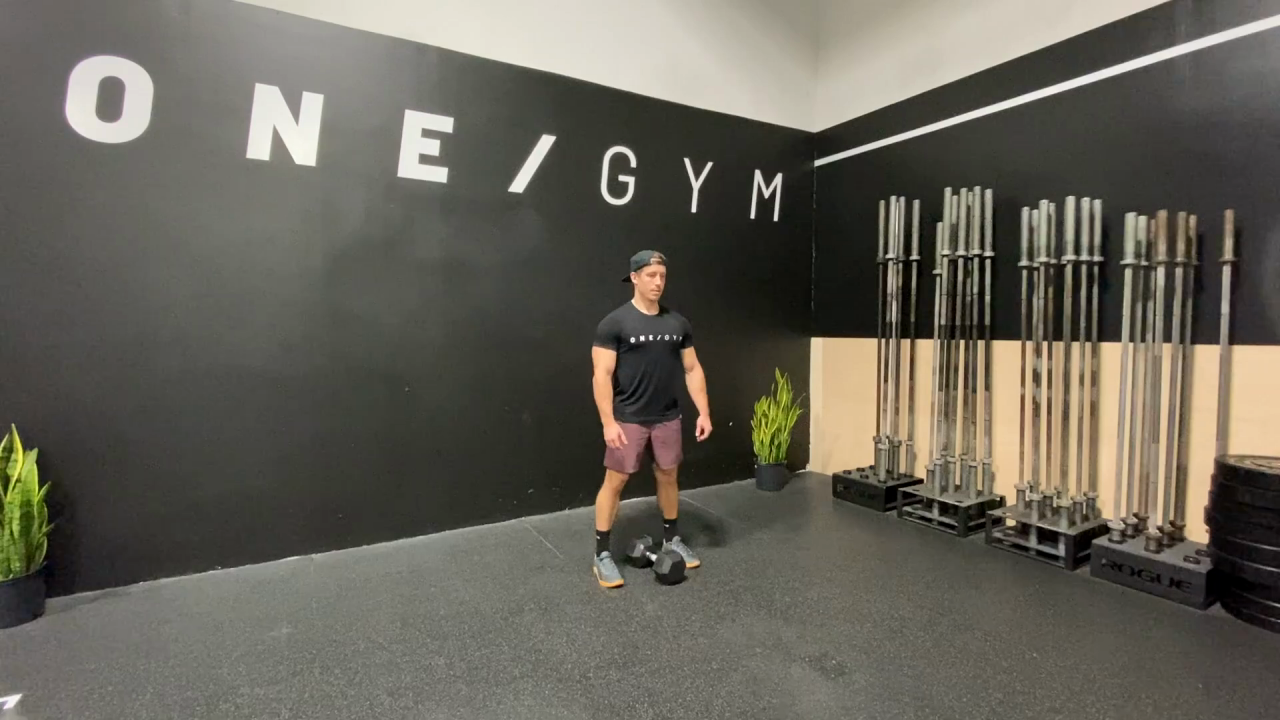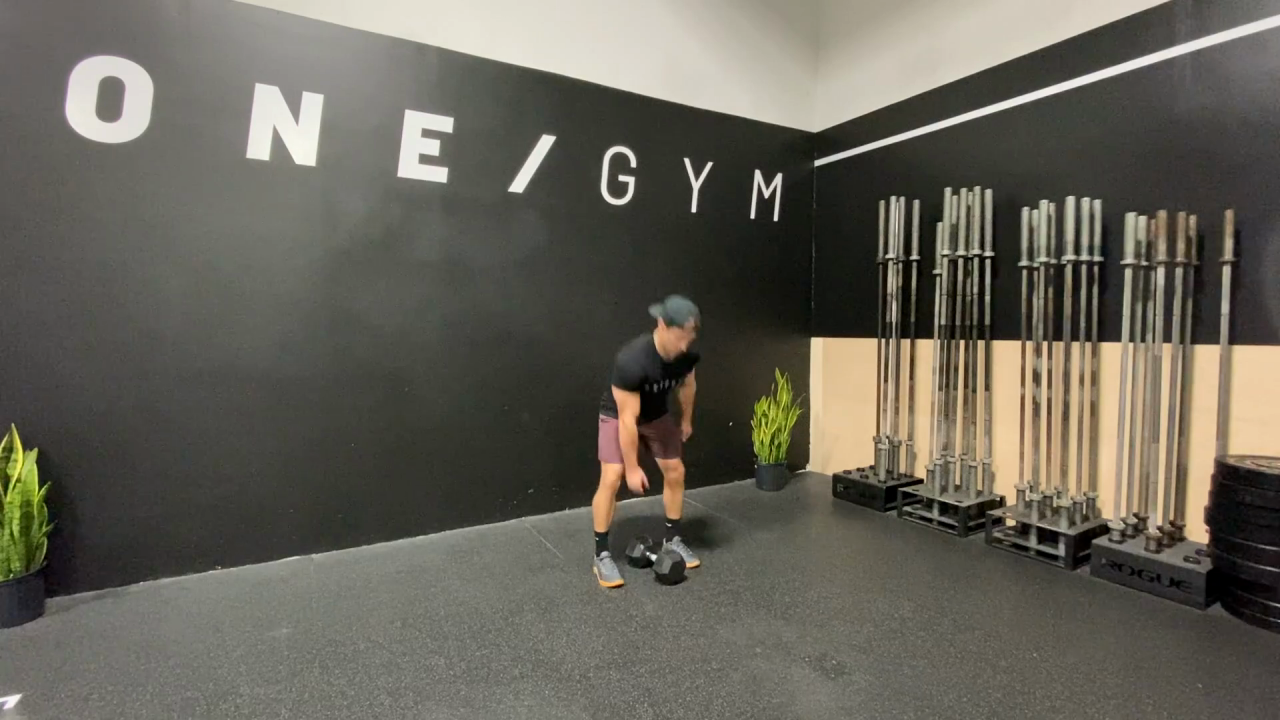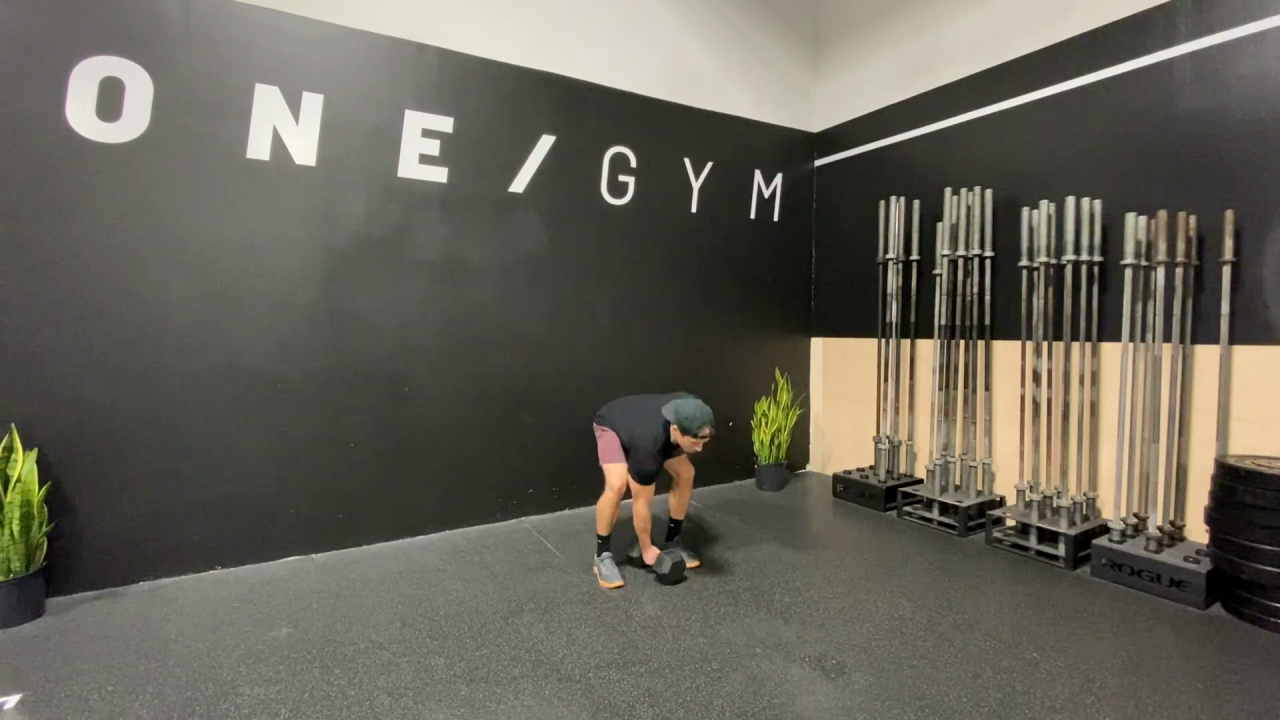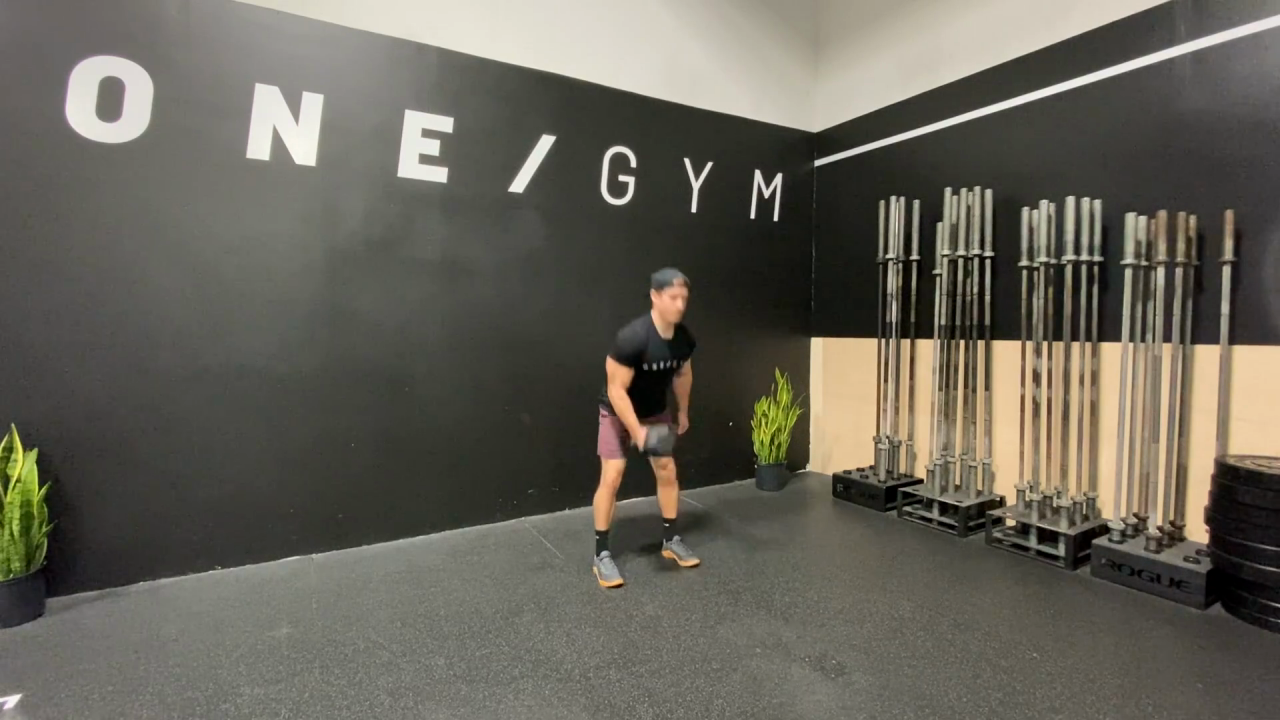
dt=0.5s
person 1, frame 1
left shoulder: (678, 323)
right shoulder: (615, 323)
left elbow: (692, 370)
right elbow: (602, 375)
left wrist: (703, 413)
right wrist: (609, 422)
left hip: (668, 418)
right hip: (628, 420)
left knee: (668, 477)
right knee: (615, 482)
left ankle: (671, 539)
right ankle: (602, 554)
person 1, frame 2
left shoulder: (688, 354)
right shoulder: (633, 360)
left elbow: (688, 386)
right elbow: (628, 418)
left wrist: (686, 421)
right wrist: (632, 467)
left hip: (658, 417)
right hip: (617, 416)
left knee: (676, 474)
right knee: (611, 481)
left ankle: (672, 540)
right ankle: (601, 555)
person 1, frame 3
left shoulder: (690, 411)
right shoulder: (648, 449)
right elbow: (641, 503)
right wrist: (646, 548)
left hip: (641, 416)
right hip: (611, 425)
left knee: (686, 474)
right knee: (617, 485)
left ankle: (673, 541)
right ankle: (603, 556)
person 1, frame 4
left shoulder: (685, 338)
right shoulder: (632, 338)
left elbow: (683, 375)
right elbow: (616, 391)
left wrist: (682, 411)
right wrist: (638, 432)
left hip: (656, 411)
right hip: (617, 412)
left knee: (668, 472)
right knee: (612, 477)
left ankle: (671, 541)
right ankle: (601, 554)
